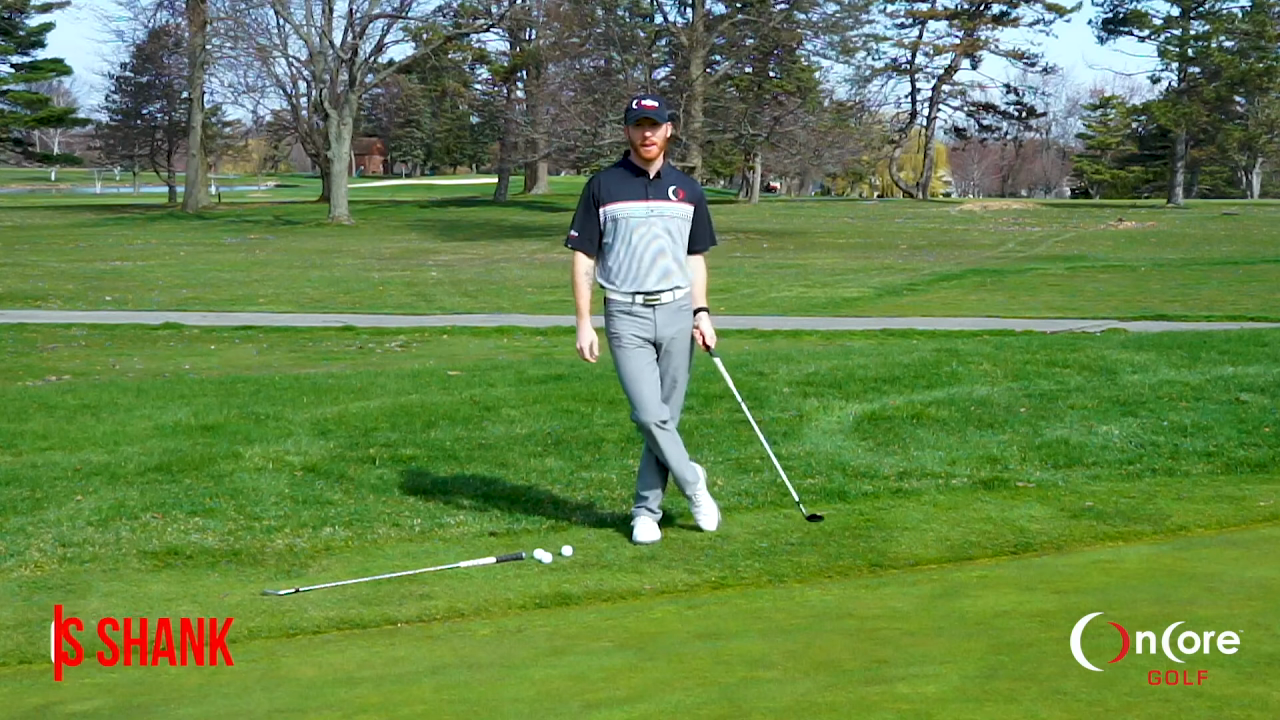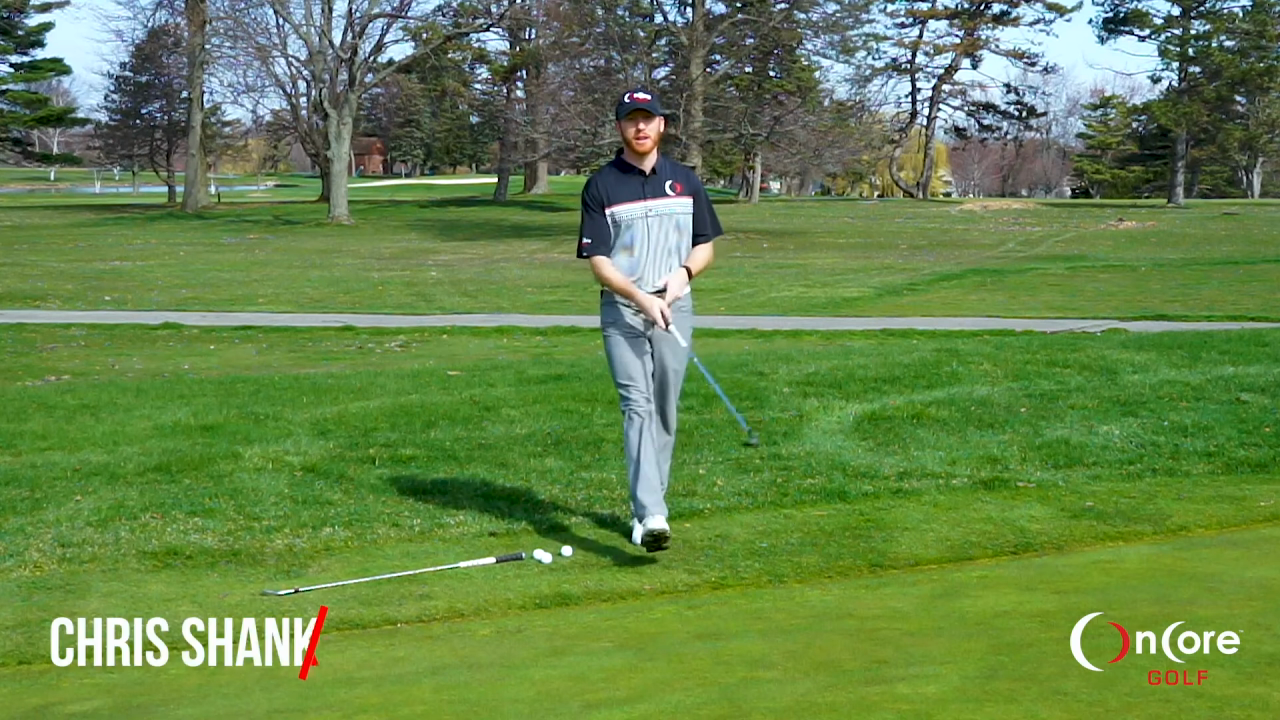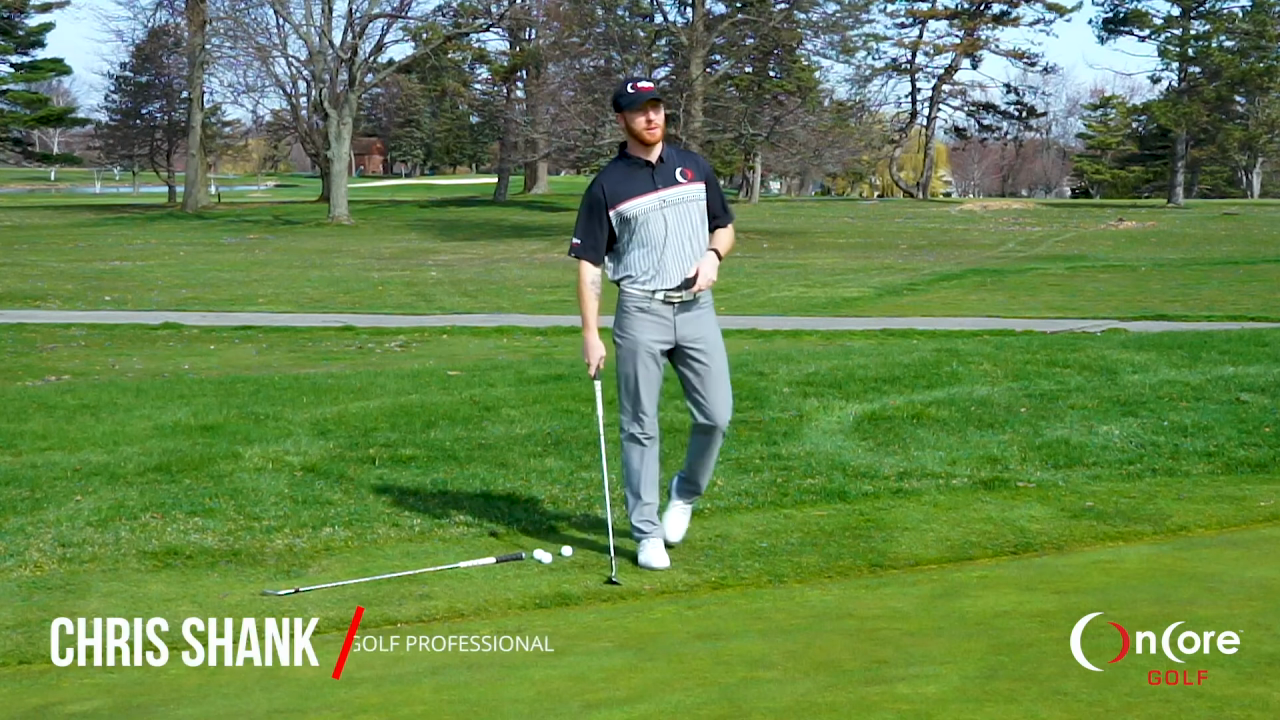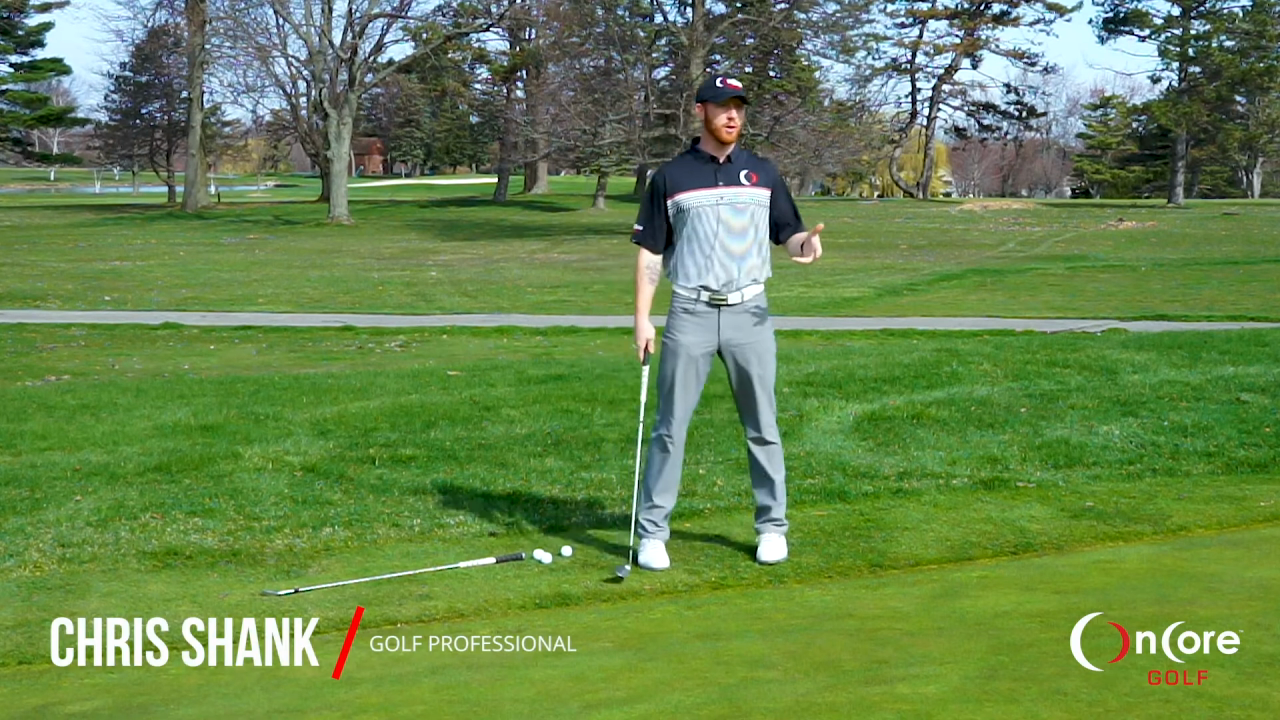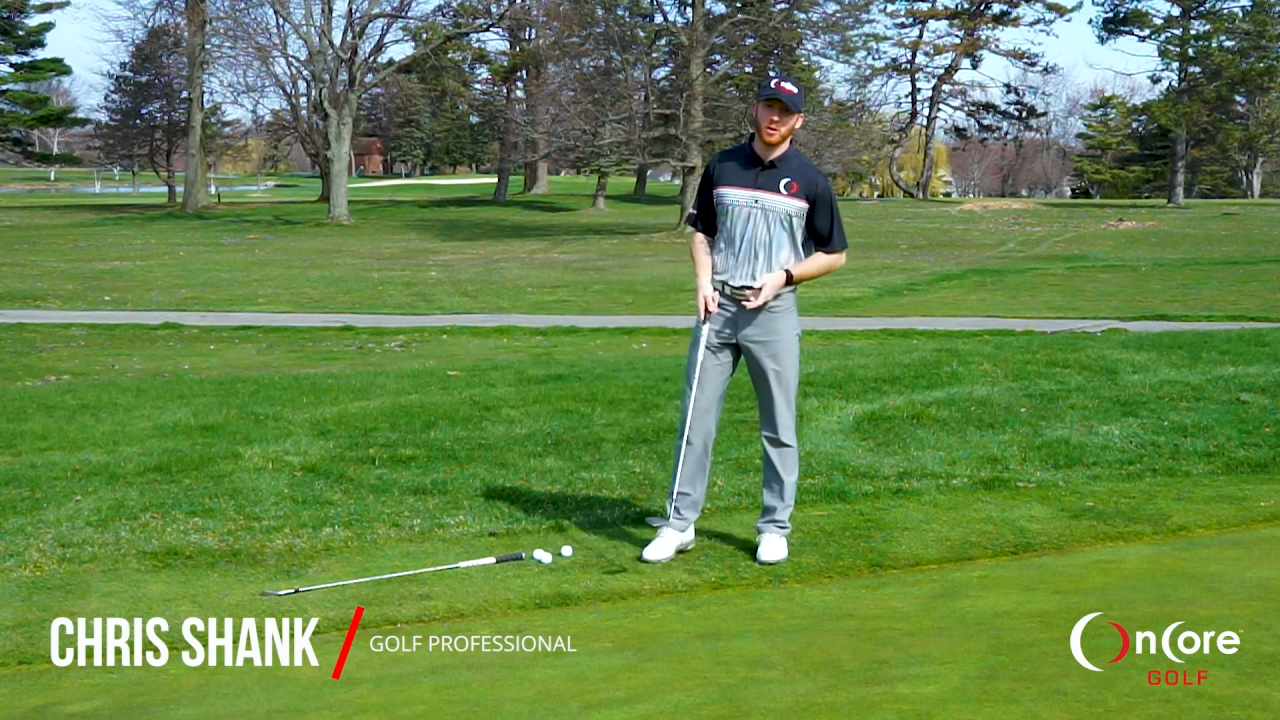
dt=0.7s
person 1, frame 1
left shoulder: (688, 189)
right shoulder: (602, 185)
left elbow: (695, 257)
right elbow: (583, 257)
left wrist: (701, 313)
right wrist: (583, 322)
left hip: (676, 313)
right hip: (626, 315)
left knee: (667, 415)
right knee: (649, 415)
left ankle: (647, 509)
right ankle: (691, 481)
person 1, frame 2
left shoulder: (685, 181)
right shoulder: (600, 186)
left elbow: (705, 245)
right elbow: (598, 262)
left wrist: (683, 272)
right wrist: (641, 298)
left hip: (674, 312)
right hip: (623, 311)
left knee: (663, 417)
right knee: (637, 407)
left ankle: (643, 511)
right ankle: (653, 515)
person 1, frame 3
left shoulder: (695, 167)
right shoulder: (607, 185)
left elbow: (724, 228)
right elbow: (589, 263)
left wrist: (713, 257)
right wrist: (590, 334)
left hip: (696, 310)
right hip: (640, 314)
left knee: (715, 415)
right knee: (641, 427)
left ankle: (684, 492)
right ankle: (647, 533)
person 1, frame 4
left shoulder: (764, 173)
right shoulder: (669, 176)
left elbow: (788, 235)
right elbow: (650, 251)
left wrist: (805, 244)
right wrist: (641, 317)
left hip: (749, 314)
right hip: (690, 314)
left knee: (762, 427)
right knee: (671, 427)
left ankle: (771, 525)
right ankle: (652, 531)
person 1, frame 5
left shoulder: (811, 181)
right shoulder: (721, 167)
left elbow: (833, 255)
right elbow: (701, 233)
left wrist: (783, 275)
right wrist: (703, 280)
left hip: (774, 312)
right hip: (719, 309)
left knee: (778, 427)
right knee: (696, 418)
left ankle: (775, 527)
right ankle: (680, 523)
